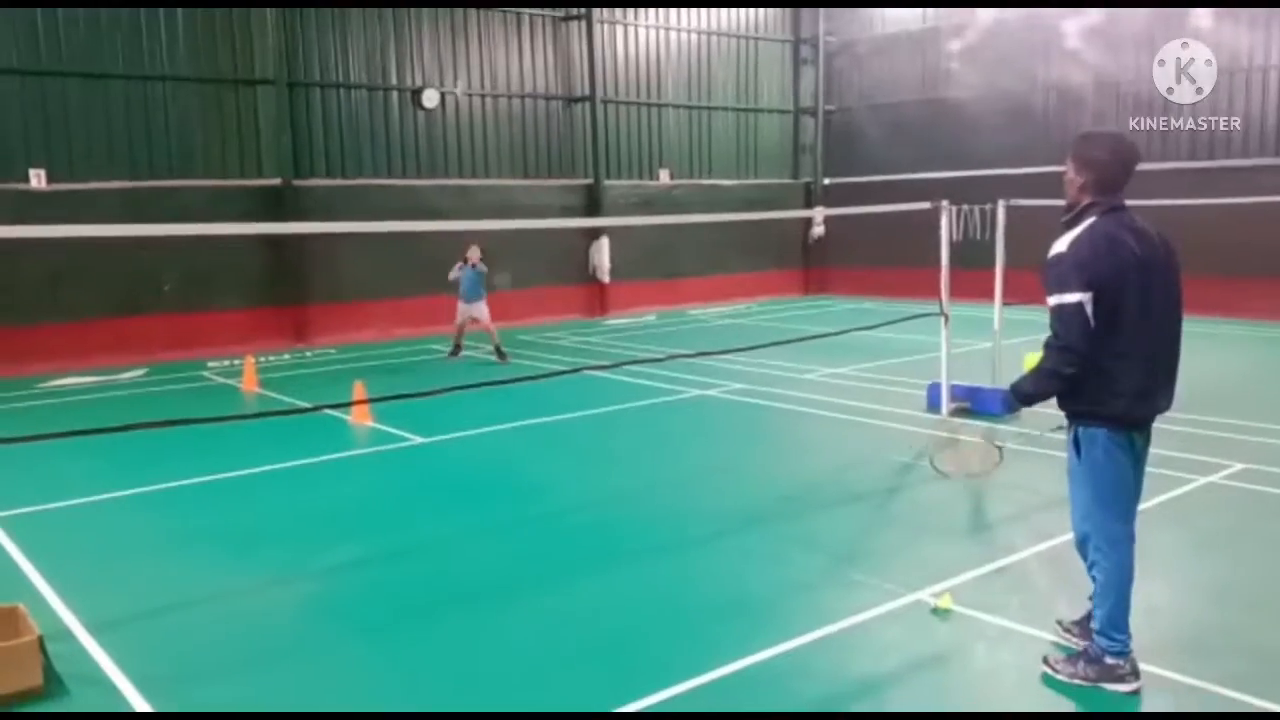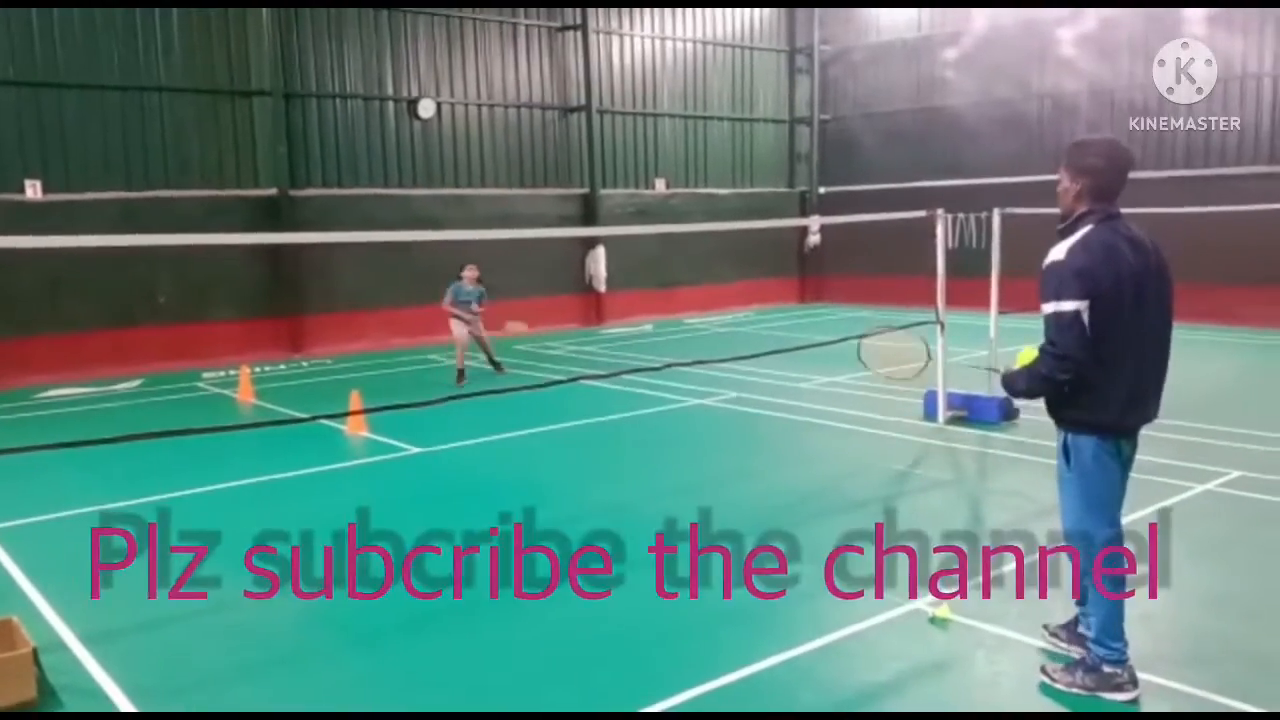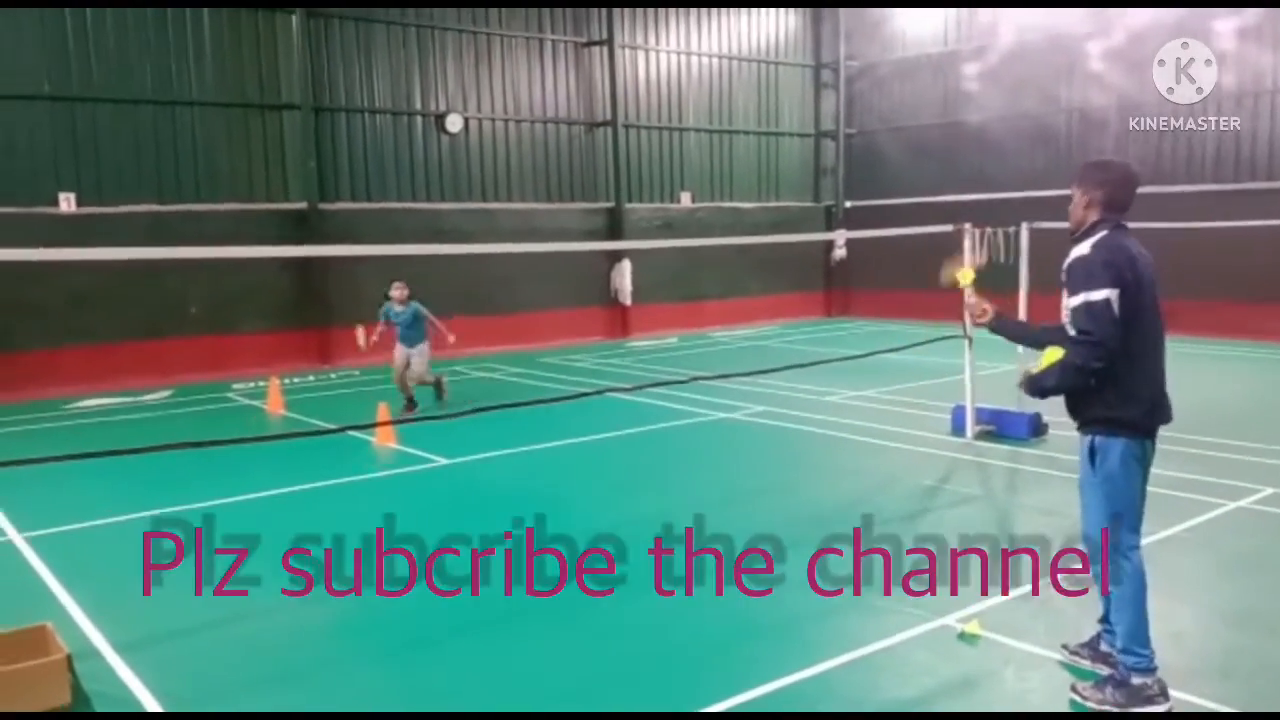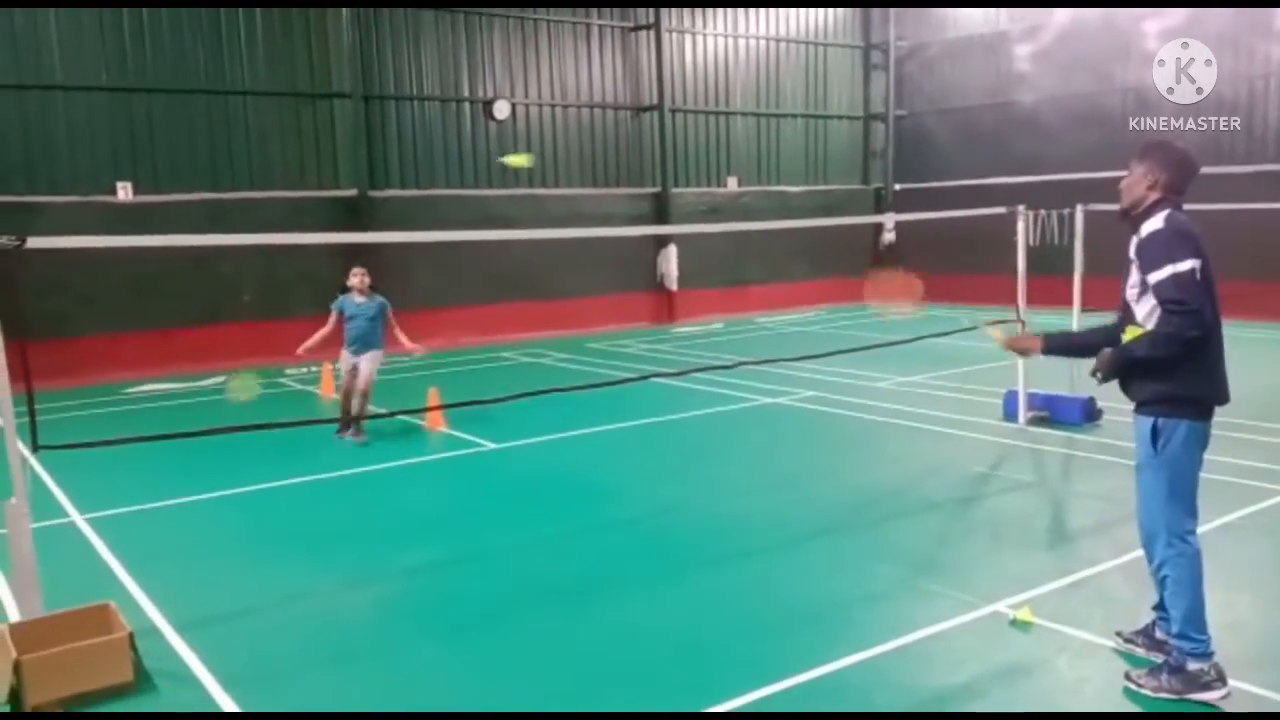
dt=0.7s
person 1, frame 1
left shoulder: (1075, 249)
right shoulder: (1152, 240)
left elbow: (1070, 348)
right elbow: (1157, 327)
left wrist: (1026, 389)
left hip: (1100, 412)
right hip: (1141, 404)
left knee: (1100, 529)
right knee: (1113, 524)
left ankle: (1111, 655)
right ankle: (1101, 620)
person 1, frame 2
left shoulder: (1072, 257)
right shoulder: (1144, 249)
left elbow: (1063, 356)
right elbow: (1147, 335)
left wrist: (1017, 382)
left hip: (1089, 420)
right hip: (1128, 410)
left knee: (1092, 537)
right knee: (1096, 531)
left ankle: (1109, 664)
right ankle: (1090, 623)
person 1, frame 3
left shoulder: (1092, 257)
right shoulder: (1125, 253)
left elbow: (1091, 351)
right elbow: (1073, 335)
left wrist: (1040, 382)
right wrist: (998, 320)
left hip: (1113, 422)
right hip: (1132, 416)
left knee: (1112, 544)
right knee: (1110, 539)
left ankle: (1138, 678)
right ankle: (1114, 639)
person 1, frame 4
left shoulder: (1164, 233)
right shoulder: (1157, 237)
left elbow: (1187, 322)
right elbow: (1131, 327)
left wrist: (1122, 359)
right wrist: (1046, 342)
left hip: (1173, 404)
right hip: (1170, 401)
left knee: (1167, 528)
right knee: (1163, 524)
left ankle: (1194, 663)
right ankle: (1171, 627)
